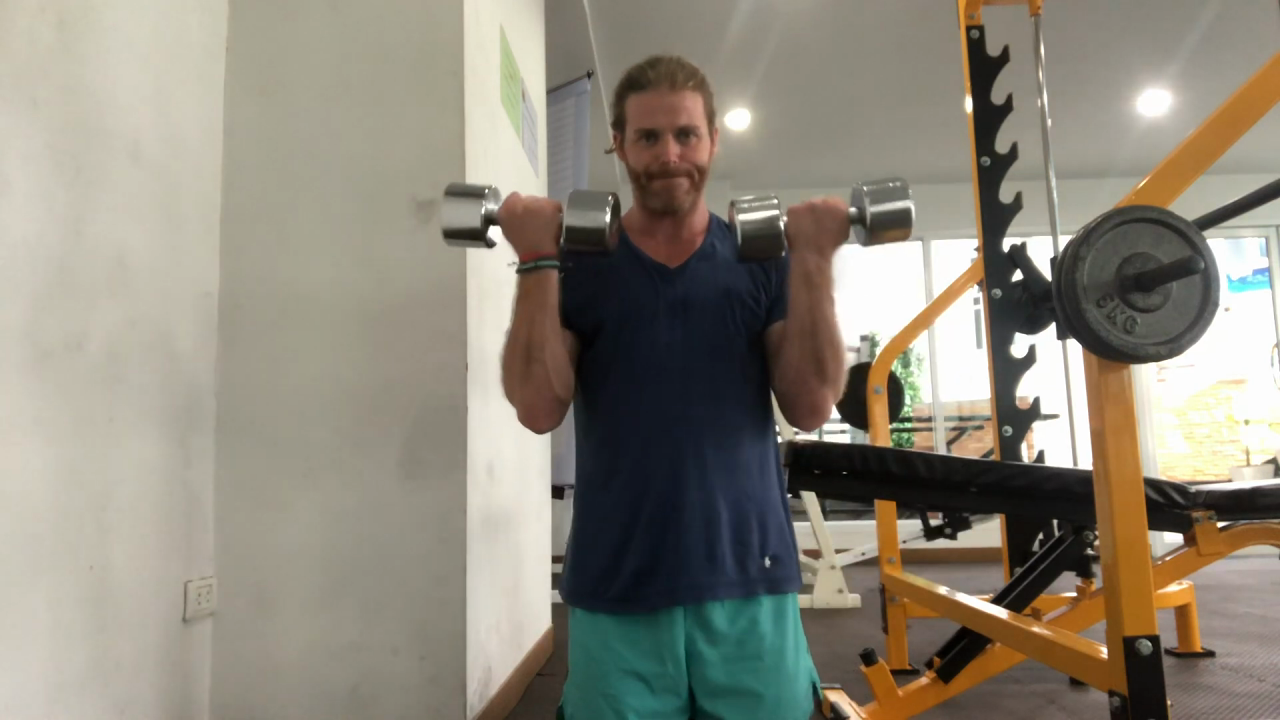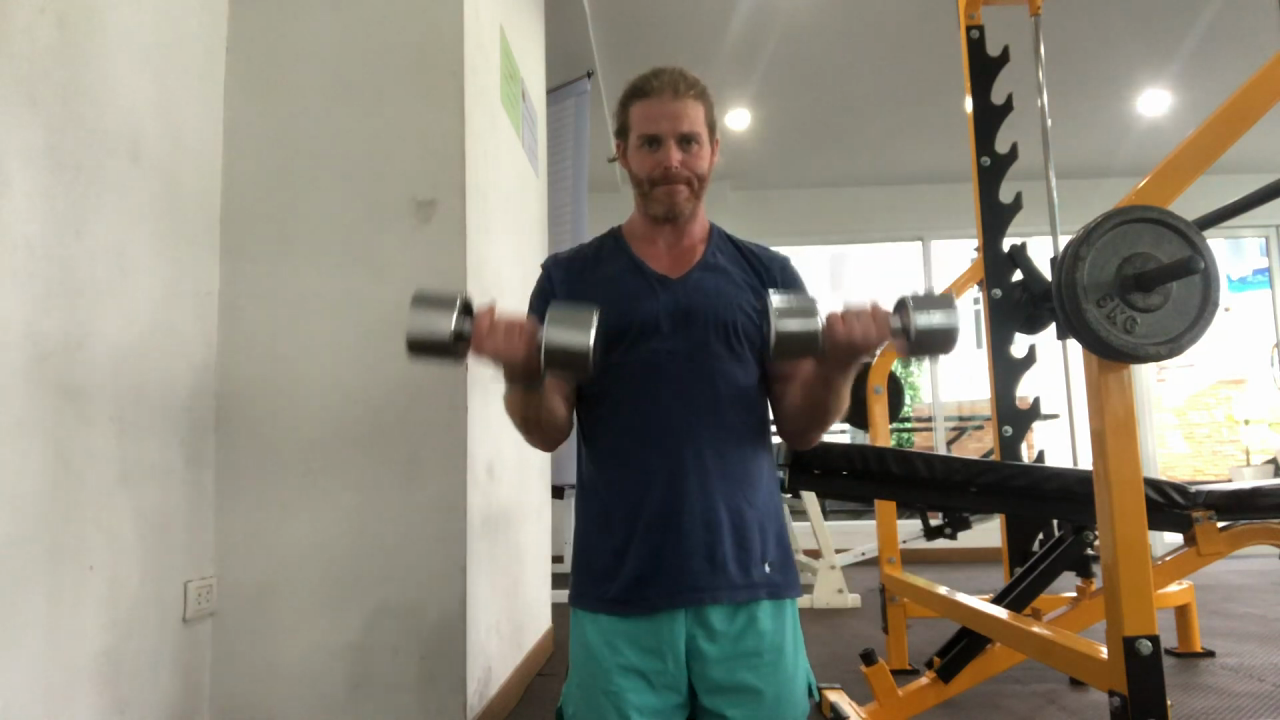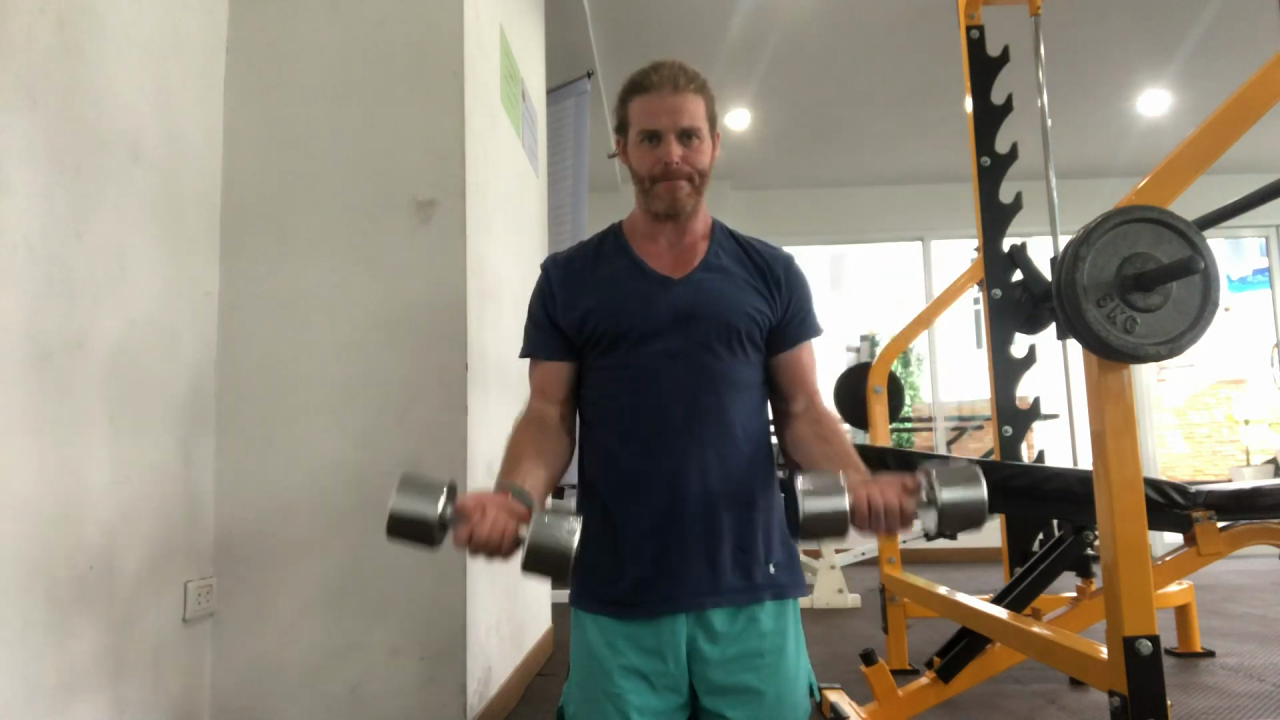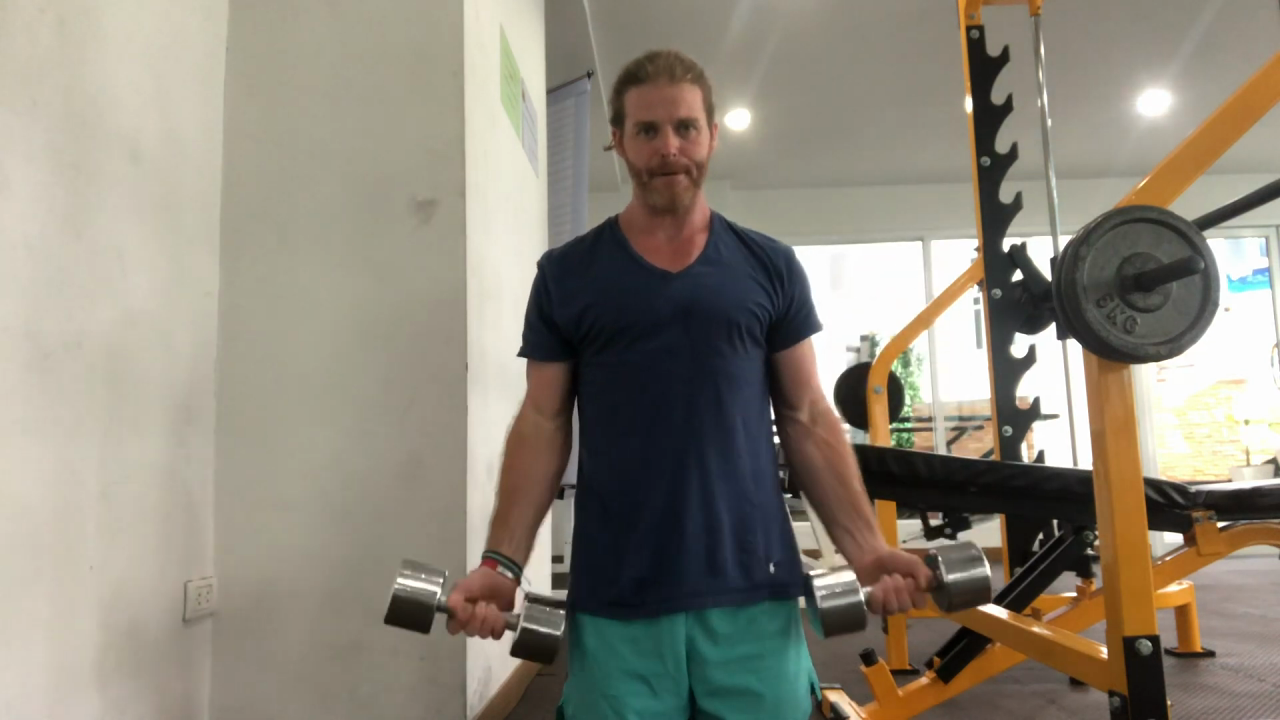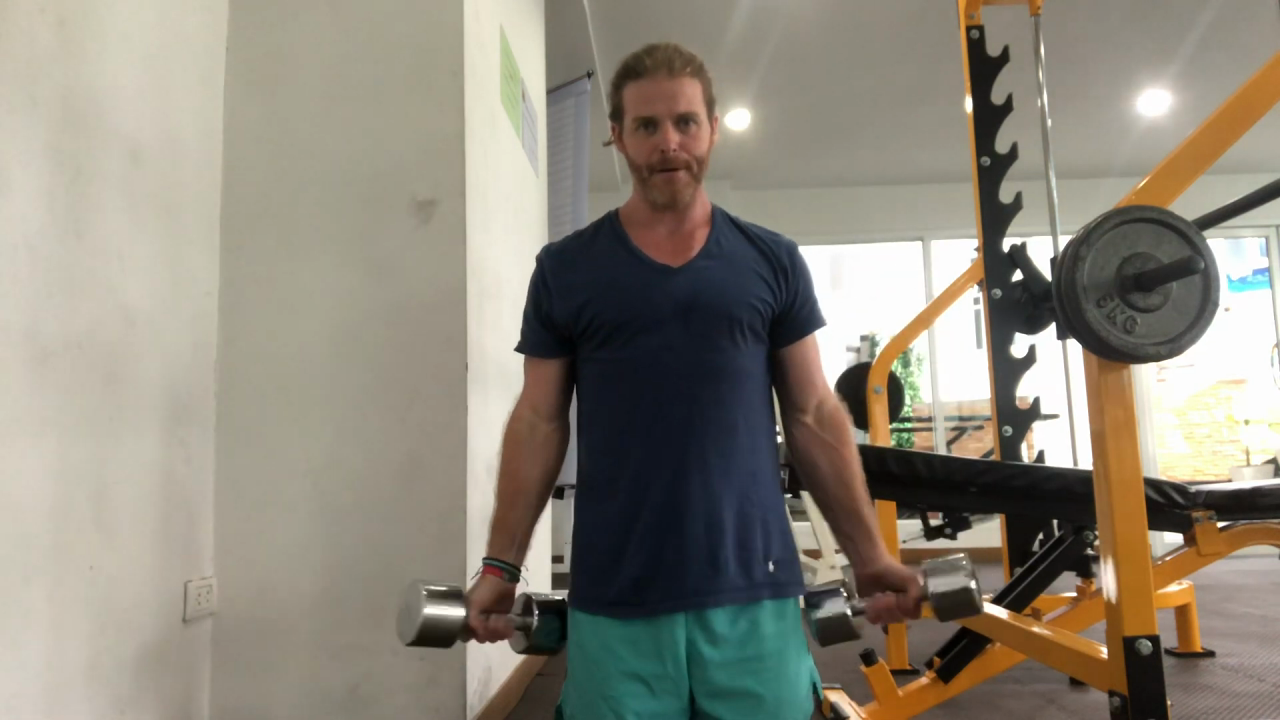
dt=0.4s
person 1, frame 1
left shoulder: (766, 261)
right shoulder: (575, 265)
left elbow: (810, 406)
right elbow: (538, 407)
left wrist: (813, 262)
right wrist: (536, 263)
left hip: (746, 574)
right hip: (618, 582)
person 1, frame 2
left shoulder: (767, 274)
right shoulder: (572, 275)
left elbow: (800, 427)
right elbow: (549, 430)
left wrist: (838, 363)
right wrist: (521, 375)
left hip: (746, 582)
right hip: (618, 589)
person 1, frame 3
left shoulder: (770, 272)
right shoulder: (569, 277)
left elbow: (801, 411)
right elbow: (550, 415)
left wrist: (854, 483)
right wrist: (515, 495)
left hip: (750, 586)
right hip: (617, 594)
person 1, frame 4
left shoulder: (769, 267)
right shoulder: (566, 274)
left elbow: (806, 418)
right elbow: (544, 422)
left wrist: (863, 543)
right wrist: (503, 559)
left hip: (751, 588)
right hip: (615, 597)
person 1, frame 5
left shoulder: (772, 261)
right shoulder: (565, 268)
left elbow: (812, 415)
right elbow: (539, 421)
left wrist: (868, 553)
right wrist: (501, 565)
left hip: (751, 587)
right hip: (616, 596)
